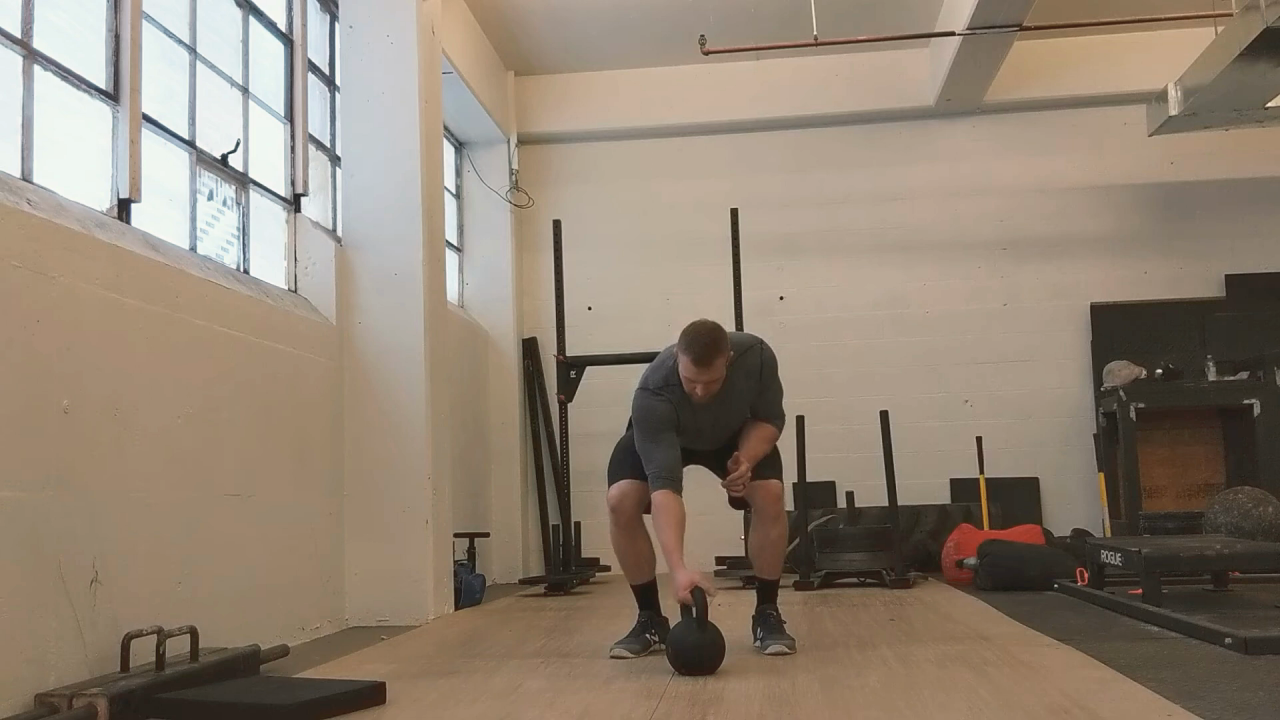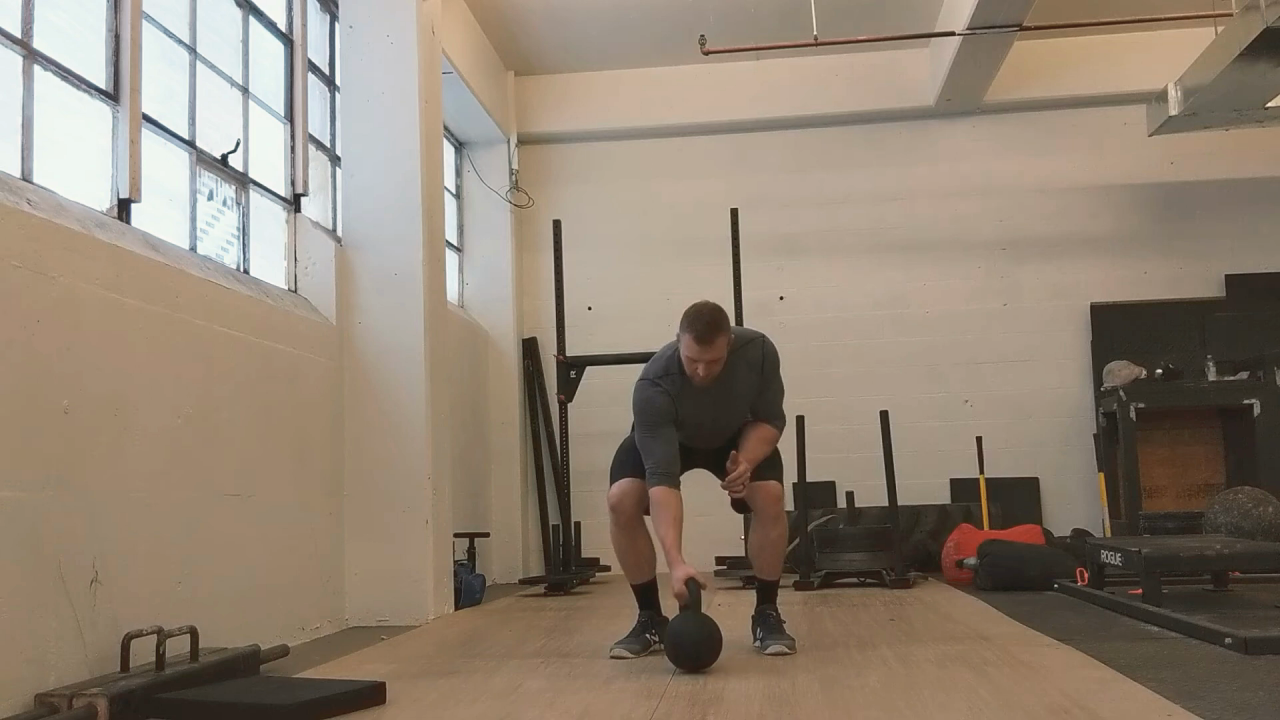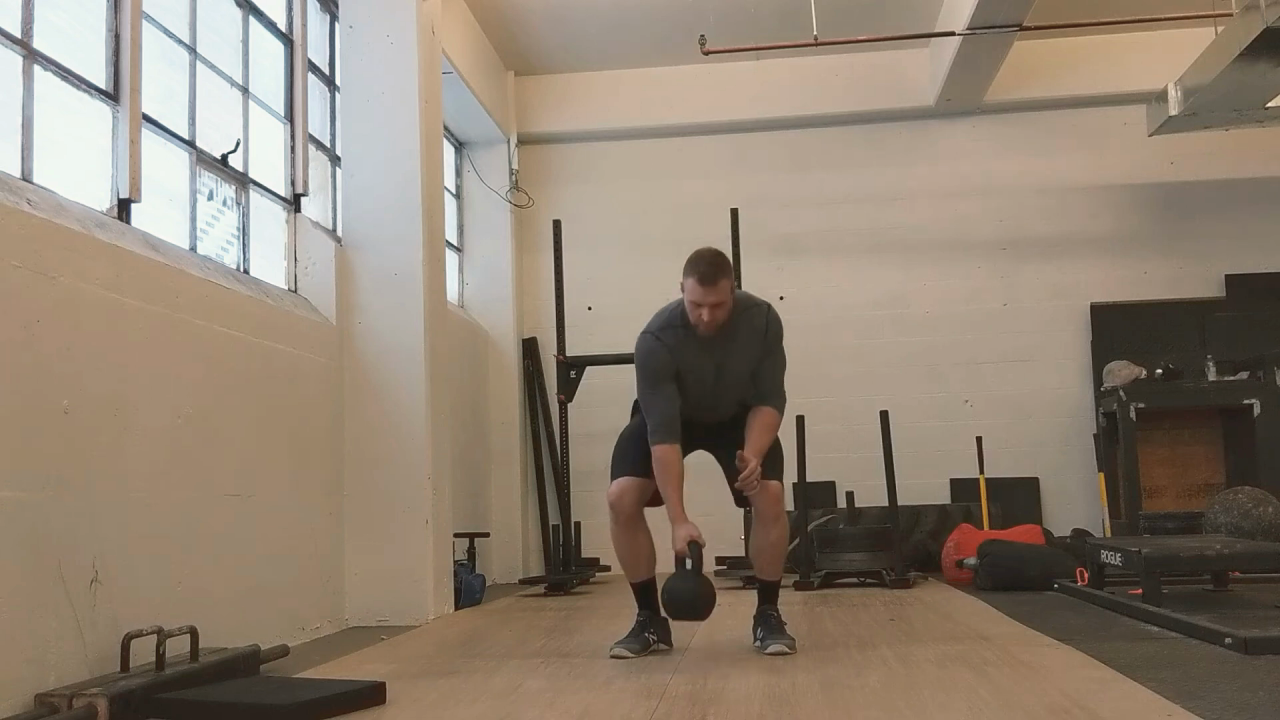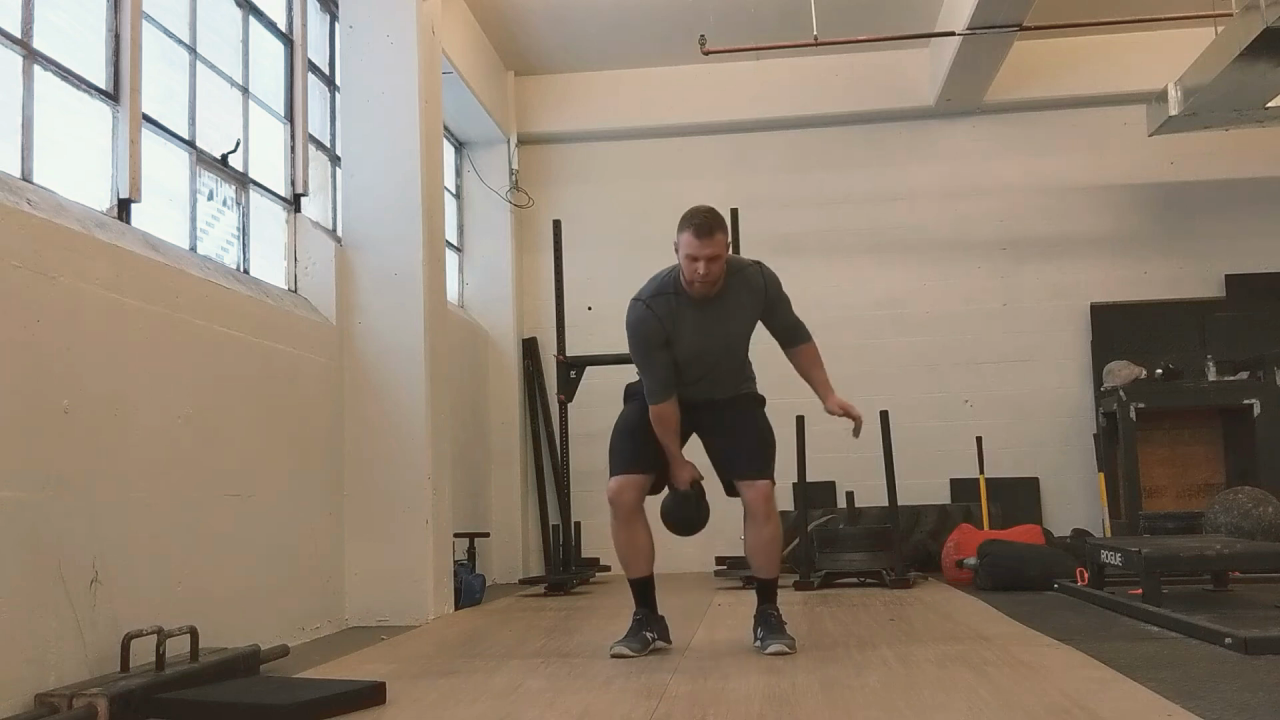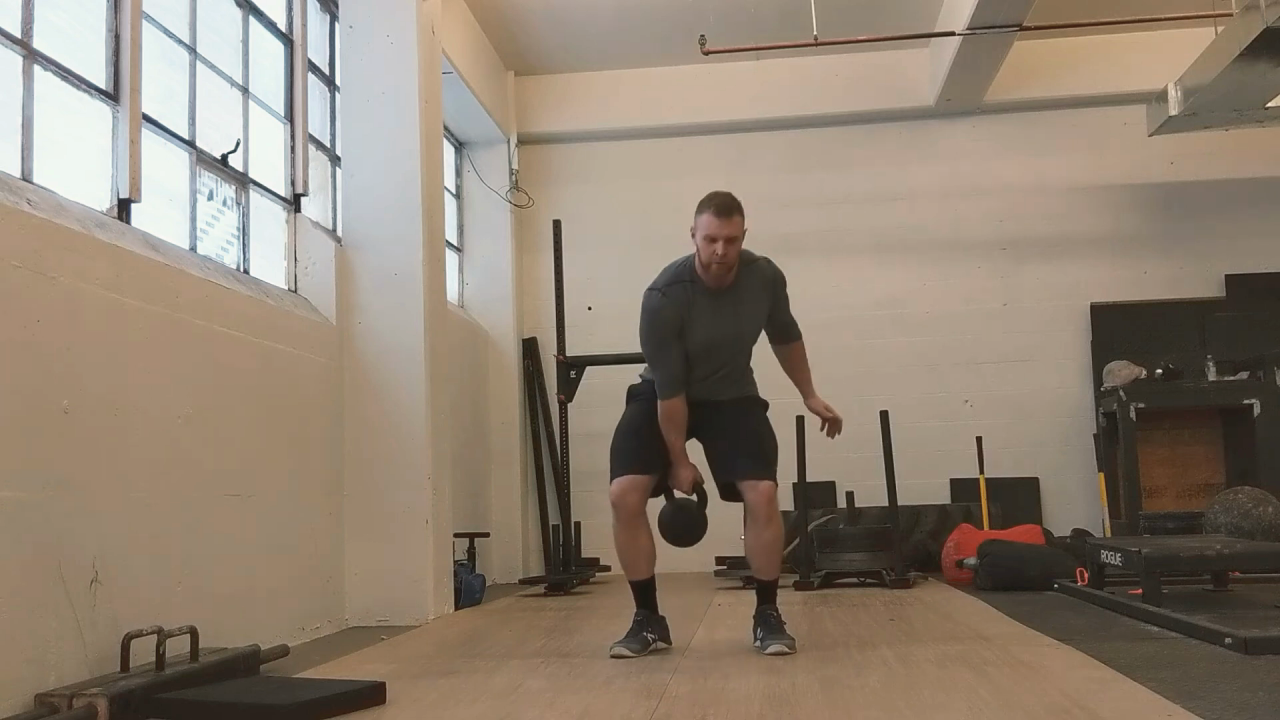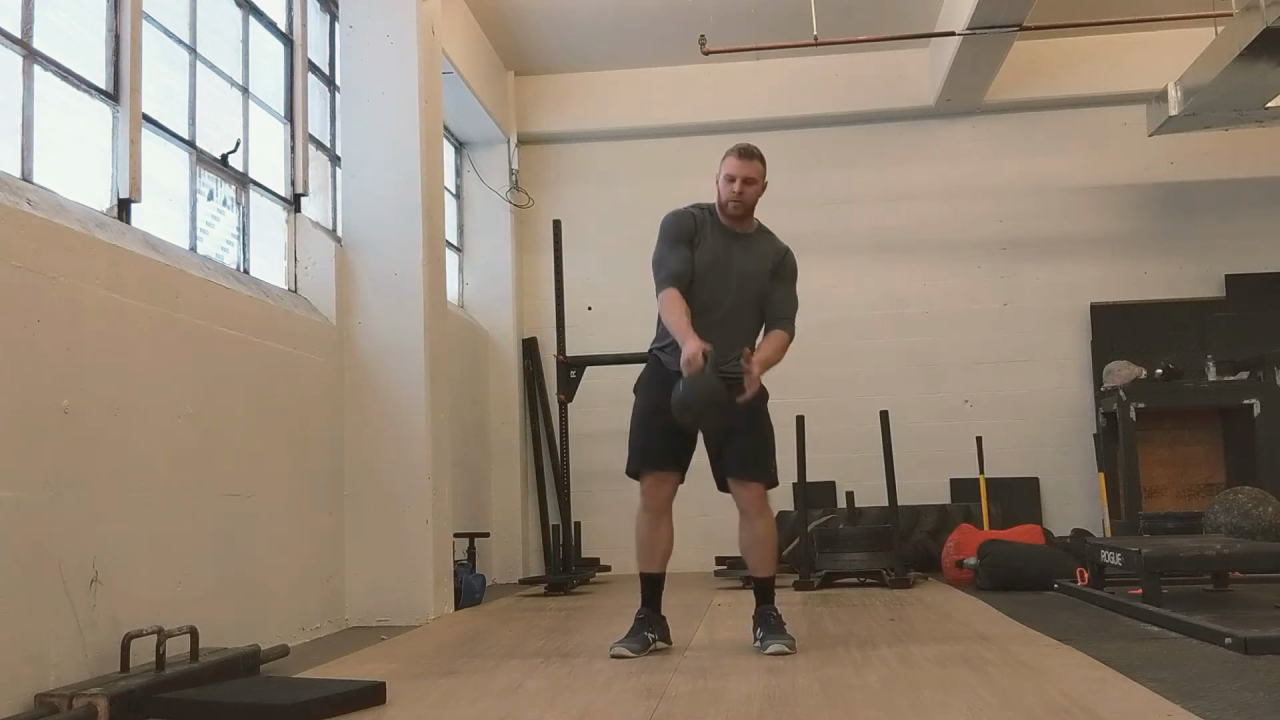
dt=0.3s
person 1, frame 1
left shoulder: (756, 356)
right shoulder: (653, 393)
left elbow: (770, 418)
right elbow: (664, 485)
left wrist: (746, 459)
right wrist: (678, 568)
left hip: (734, 433)
right hip: (660, 437)
left knee: (769, 494)
right knee: (621, 501)
left ankle: (767, 615)
right ankle: (650, 619)
person 1, frame 2
left shoulder: (758, 352)
right shoulder: (654, 385)
left elbow: (770, 419)
right elbow: (662, 478)
left wrist: (746, 461)
right wrist: (676, 562)
left hip: (736, 436)
right hip: (665, 439)
left knee: (769, 496)
right knee: (621, 500)
left ankle: (767, 615)
right ankle: (651, 620)
person 1, frame 3
left shoulder: (762, 319)
right shoulder: (656, 339)
left elbow: (770, 399)
right elbow: (663, 433)
left wrist: (753, 454)
right wrist: (679, 520)
left hip: (737, 416)
right hip: (665, 413)
left knee: (769, 495)
right knee: (622, 497)
left ankle: (768, 616)
right ankle: (650, 620)
person 1, frame 4
left shoulder: (757, 281)
right shoulder: (647, 308)
left elbow: (794, 338)
right elbow: (660, 394)
left wrist: (826, 395)
right wrist: (676, 462)
left hip: (732, 397)
right hip: (659, 399)
left knee: (759, 495)
right knee: (622, 493)
left ankle: (768, 616)
right ankle: (648, 620)
person 1, frame 5
left shoulder: (765, 277)
right shoulder: (664, 296)
left elbow: (785, 337)
right elbow: (669, 389)
left wrist: (810, 396)
right wrist: (678, 460)
left hip: (733, 399)
right hip: (660, 399)
left knee: (762, 495)
right knee: (624, 496)
left ankle: (767, 617)
right ankle: (648, 621)
person 1, frame 6
left shoulder: (777, 254)
right shoulder: (684, 223)
left elbow: (782, 326)
right elbow: (668, 291)
left wrist: (760, 363)
right wrist: (688, 342)
left hip: (735, 382)
right hip: (669, 373)
left knee: (752, 496)
right knee: (654, 493)
left ankle: (767, 616)
right ankle: (650, 619)
